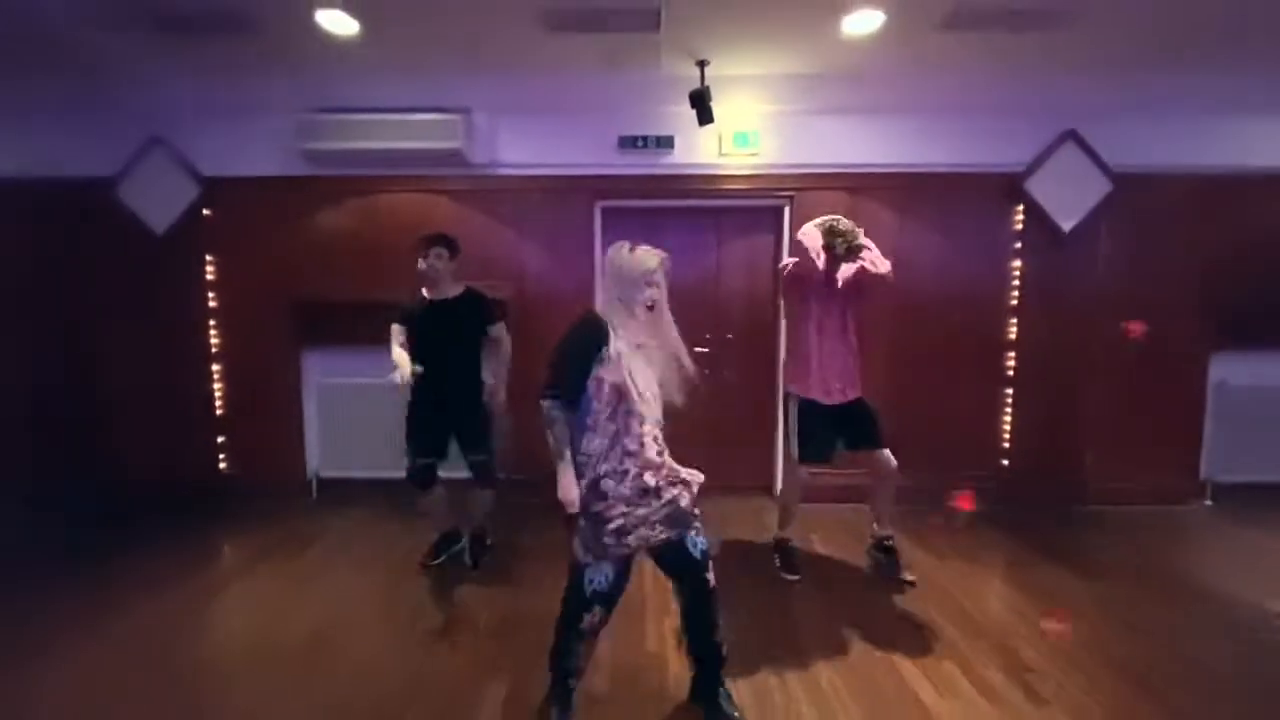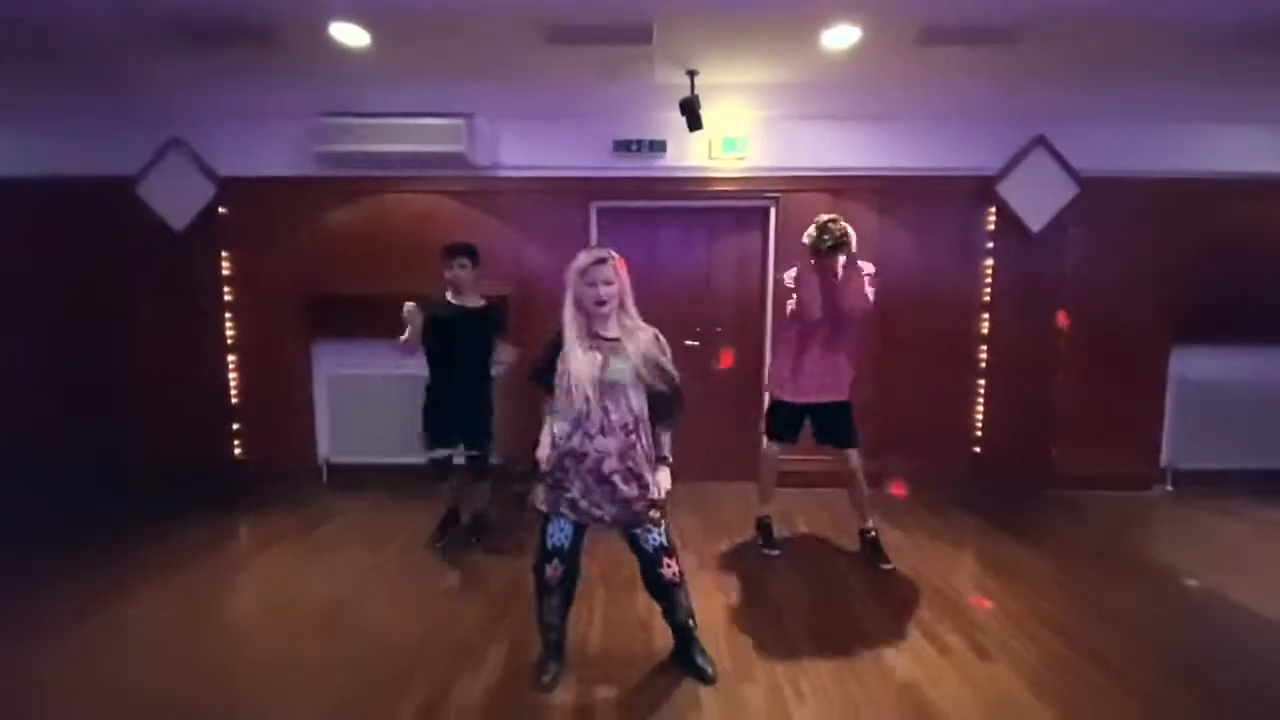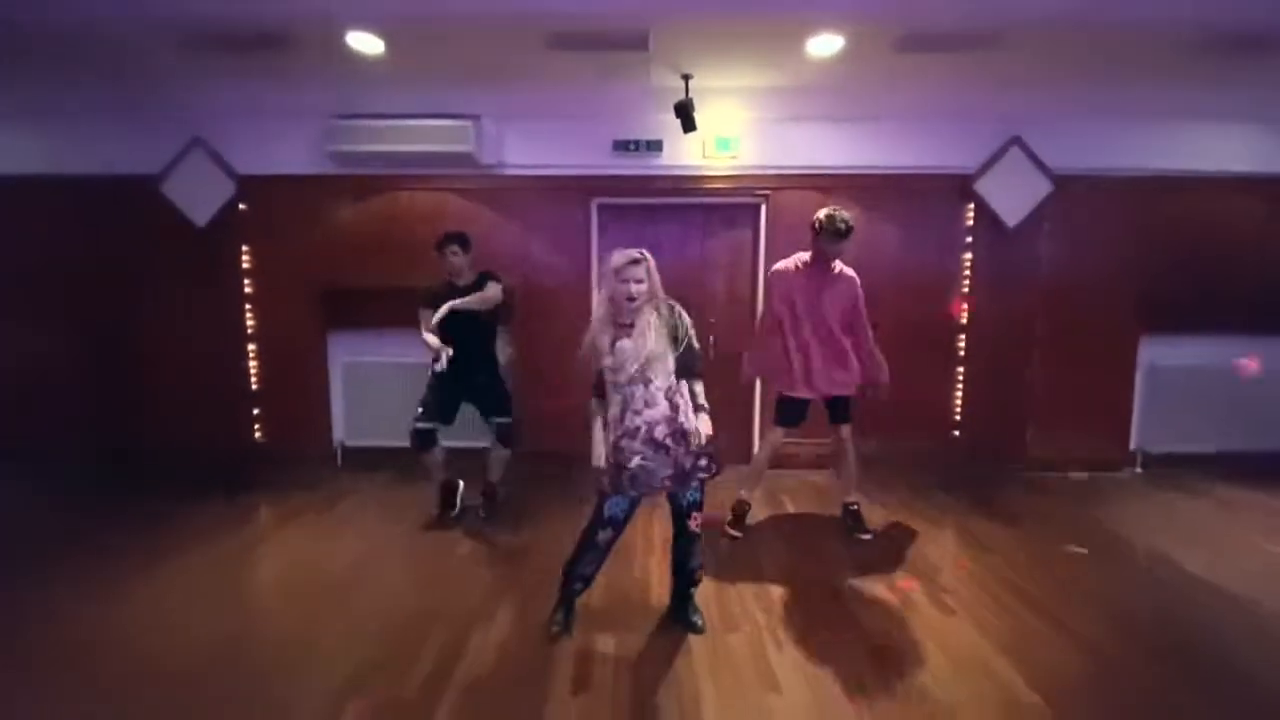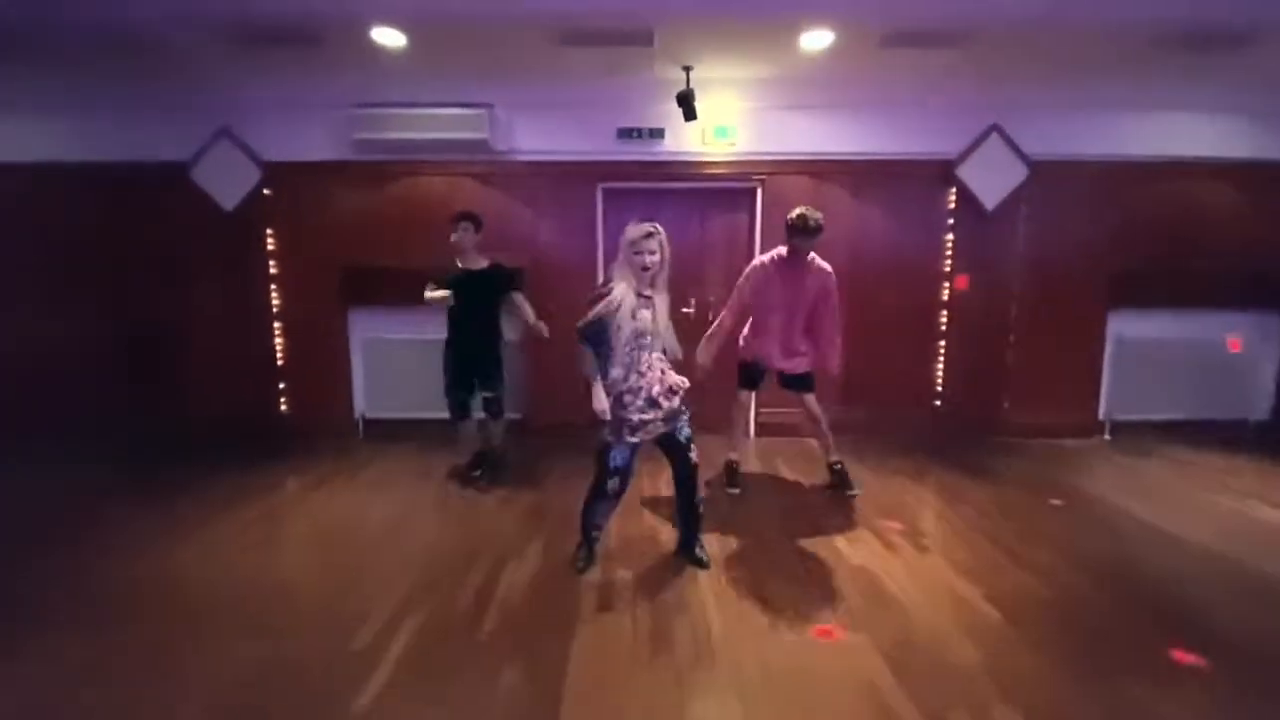
dt=0.4s
person 1, frame 1
left shoulder: (652, 343)
right shoulder: (592, 335)
right elbow: (554, 403)
right wrist: (566, 468)
left hip: (656, 485)
right hip: (604, 491)
left knee: (700, 582)
right knee: (591, 599)
person 1, frame 2
left shoulder: (646, 342)
right shoulder: (566, 339)
left elbow: (665, 407)
right elbow: (551, 392)
left wrist: (663, 464)
right wrist: (546, 435)
left hip: (630, 472)
right hip: (571, 470)
left knee: (661, 563)
right knee: (554, 565)
left ankle: (687, 643)
right ankle: (553, 650)
person 1, frame 3
left shoulder: (668, 317)
right shoulder: (601, 334)
left elbow: (691, 369)
left wrist: (702, 412)
right wrist: (600, 437)
left hip: (679, 440)
right hip: (629, 447)
left knee: (689, 526)
right knee: (604, 527)
left ankle: (682, 601)
right ankle: (566, 601)
person 1, frame 4
left shoulder: (660, 296)
right shoulder: (610, 299)
right elbow: (588, 347)
left wrist: (669, 373)
right wrist: (598, 390)
left hip: (663, 397)
right hip: (623, 402)
left knee: (687, 467)
right knee: (612, 477)
person 2, frame 1
left shoulder: (846, 275)
right shoulder: (794, 274)
left elbow: (881, 270)
right elbow: (813, 267)
left wrist: (855, 238)
right wrist: (812, 233)
left hip: (846, 388)
right hip: (807, 389)
left knee: (886, 466)
right knee: (800, 471)
left ankle: (882, 543)
right ankle: (782, 541)
person 2, frame 2
left shoulder: (860, 274)
right shoulder: (796, 278)
left elbow: (856, 307)
right elbow: (807, 314)
left wrist: (848, 260)
right wrist: (816, 261)
left hip: (833, 385)
right hip: (790, 381)
left knee: (853, 462)
right knee: (770, 453)
left ankle: (868, 532)
right ankle: (765, 520)
person 2, frame 3
left shoulder: (848, 279)
right shoulder: (783, 274)
left elbow: (859, 328)
right elbow: (768, 325)
left wrist: (877, 369)
right wrist: (754, 362)
left hip: (839, 373)
right hip: (796, 374)
left knee: (844, 437)
right knee: (773, 440)
left ankle: (851, 505)
right ankle: (742, 503)
person 2, frame 4
left shoulder: (823, 273)
right shoulder: (762, 267)
left elbow: (827, 320)
right elbow: (734, 309)
left wrist: (831, 358)
right wrist: (708, 345)
left hip: (796, 352)
right hip: (757, 348)
left knee: (812, 407)
right knee: (742, 402)
left ankle: (835, 465)
right ankle: (733, 463)
person 3, frame 1
left shoulder: (476, 302)
right shoulder: (410, 308)
left elbow: (502, 342)
right elbow: (397, 342)
left wrist: (498, 383)
right wrist: (402, 363)
left hip: (468, 396)
right hip: (426, 398)
left knee: (482, 466)
right knee: (420, 471)
left ankle: (478, 534)
right ankle: (450, 533)
person 3, frame 2
left shoulder: (492, 312)
right shoulder: (432, 309)
left elbow: (500, 354)
right elbow: (406, 345)
left wrist: (506, 356)
right wrist: (410, 327)
left hip: (476, 396)
right hip: (440, 395)
left knee: (477, 462)
right knee: (439, 461)
left ankle: (478, 517)
right ankle: (455, 512)
person 3, frame 3
left shoulder: (486, 280)
right shoulder: (435, 292)
left elbow: (496, 296)
right elbow: (424, 331)
left wrist: (450, 307)
right wrist: (437, 345)
left hip: (484, 369)
right hip: (446, 370)
left knee: (505, 428)
right knee: (421, 433)
left ankle: (490, 489)
right ankle: (448, 487)
person 3, frame 4
left shoulder: (498, 272)
right shoulder: (448, 273)
left elbow: (518, 301)
right elbow: (431, 297)
left wrist: (534, 322)
right wrist: (436, 296)
left hip: (487, 347)
right hip: (456, 348)
left knee: (492, 401)
right knee: (458, 405)
left ankle: (492, 454)
right ankle: (477, 454)
